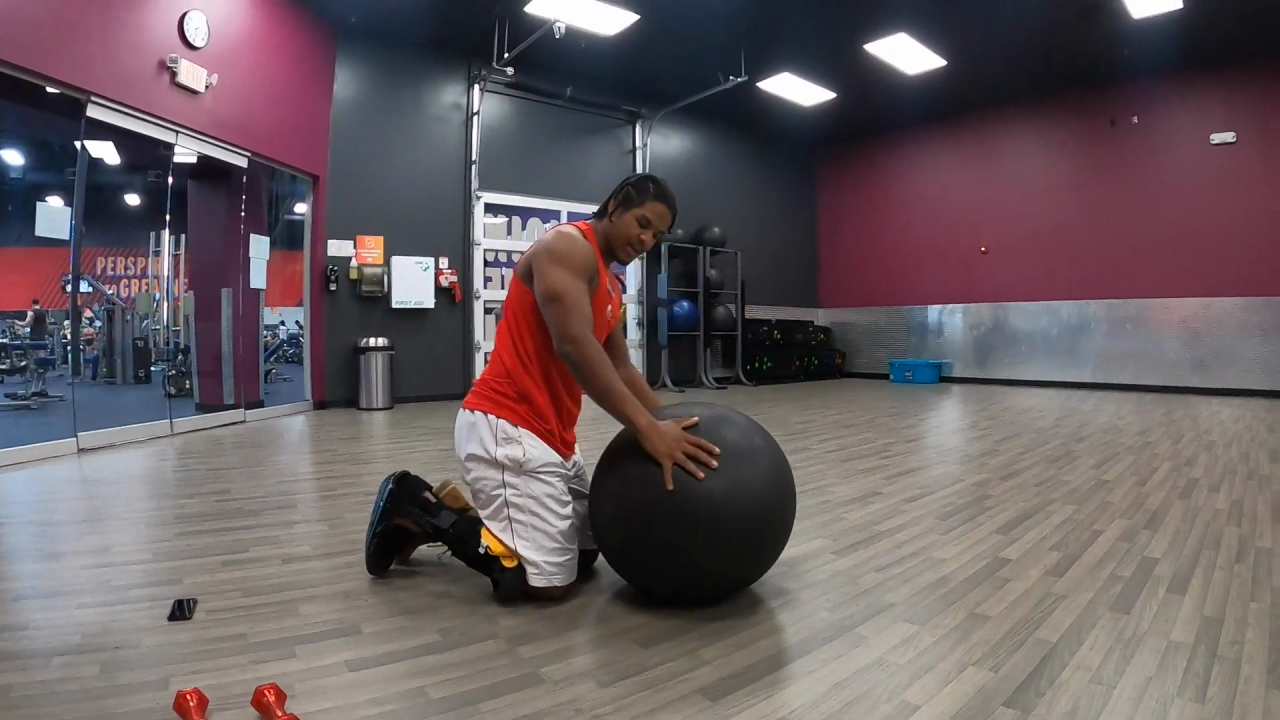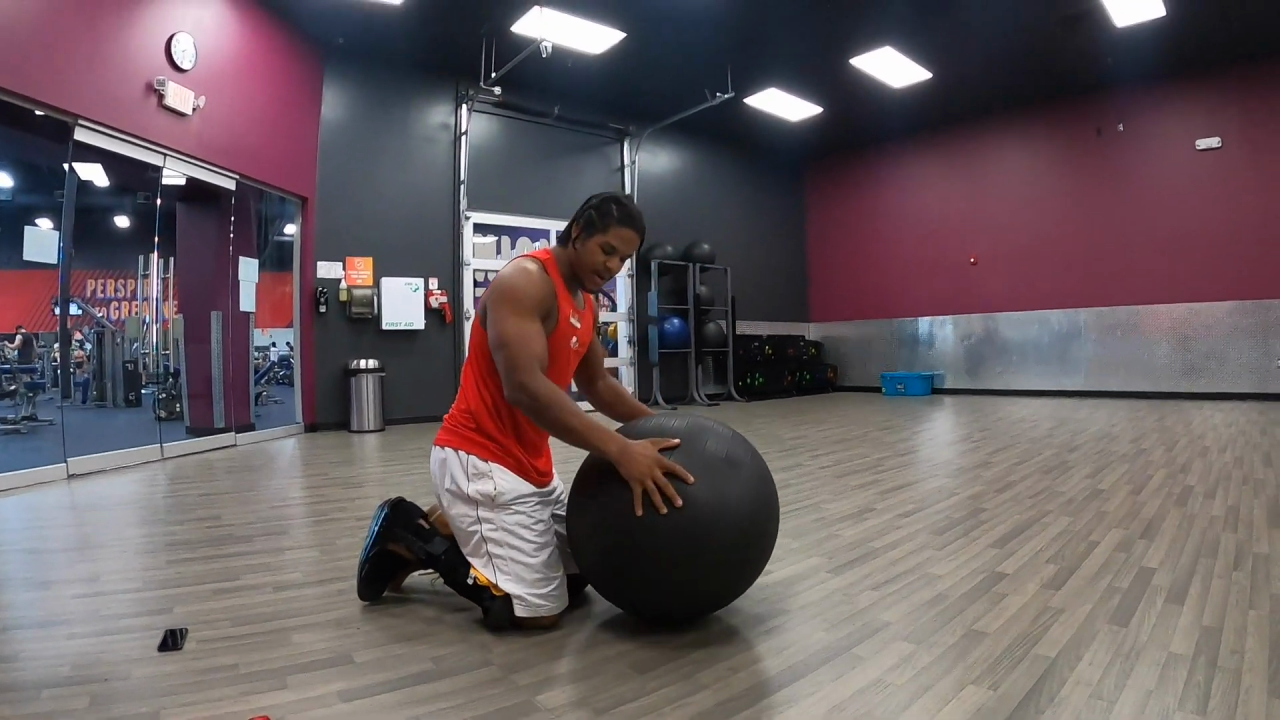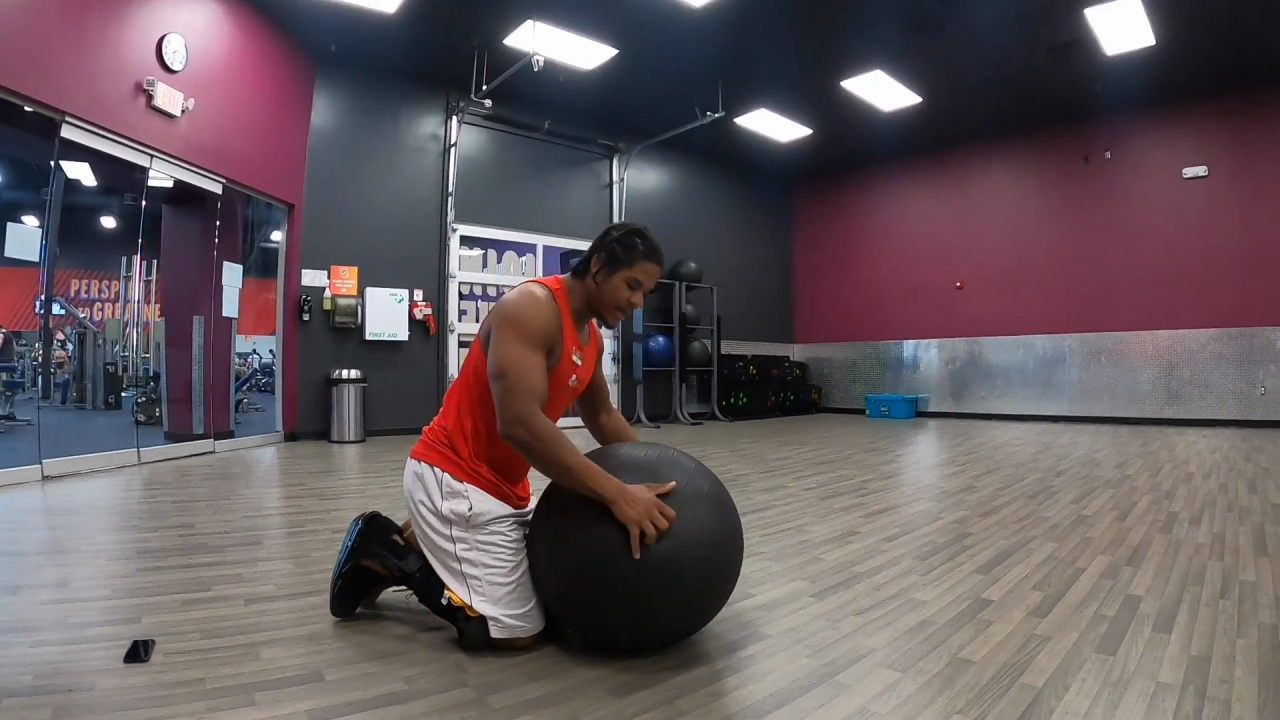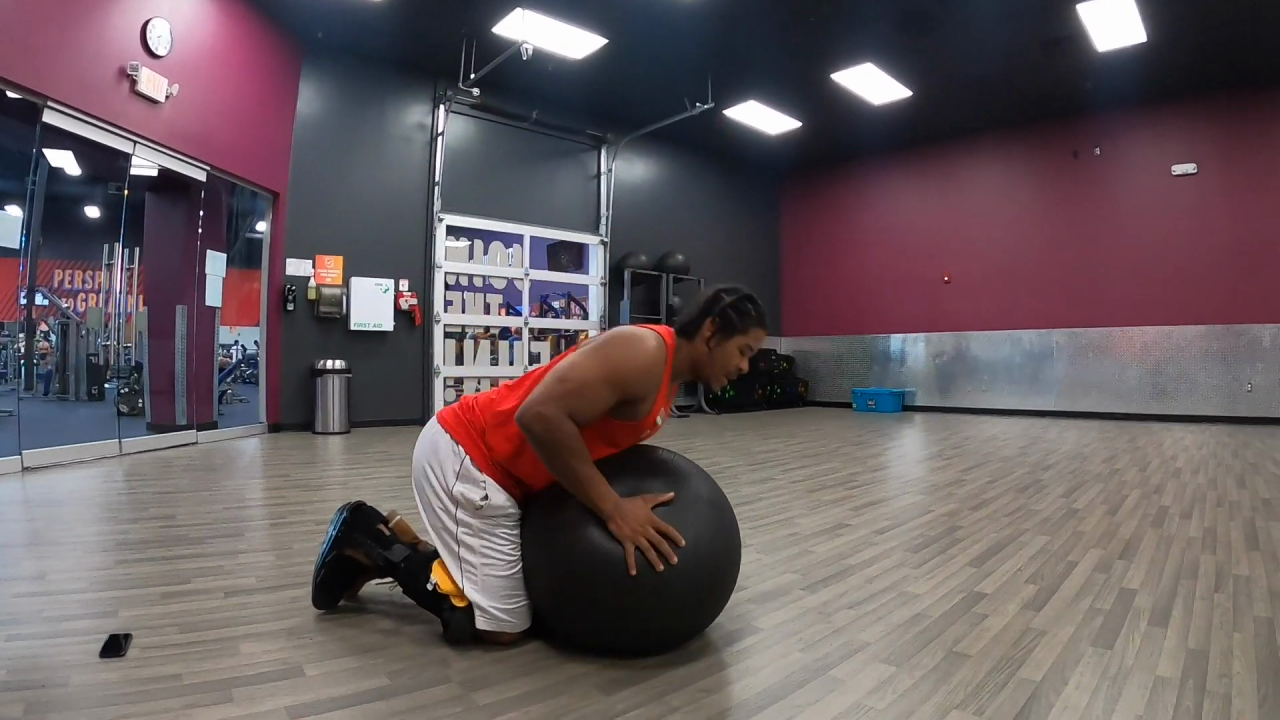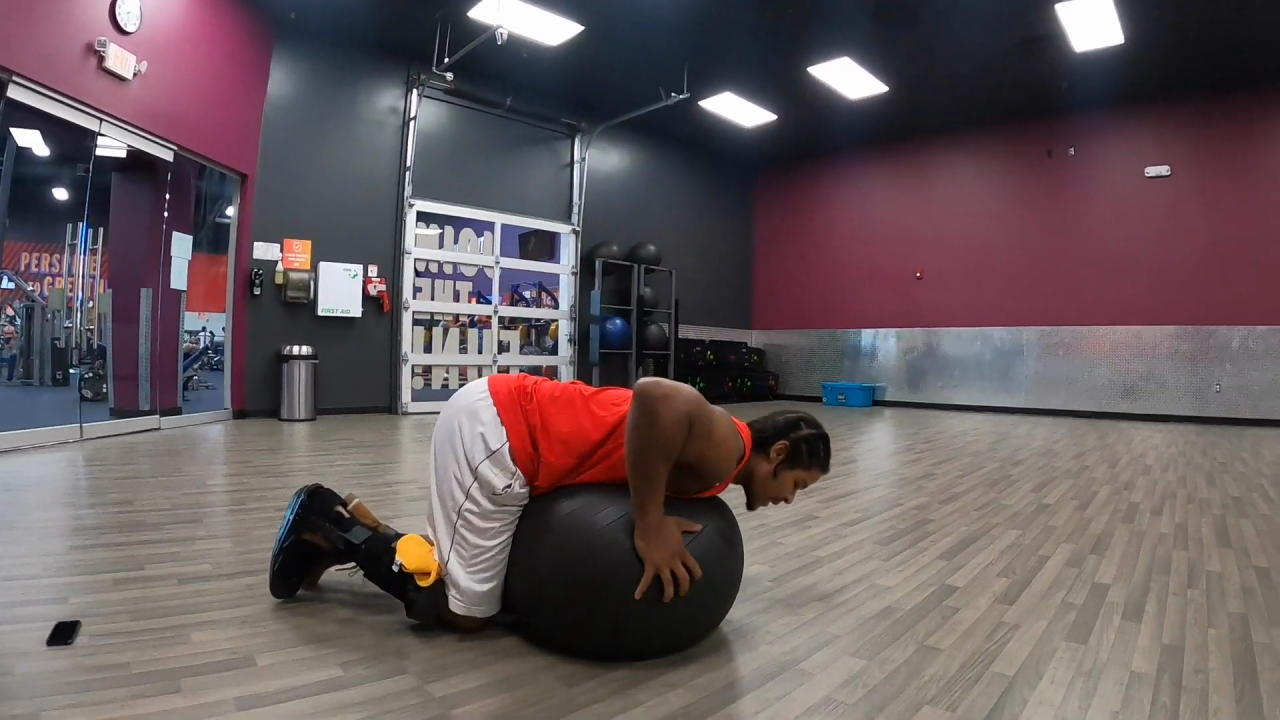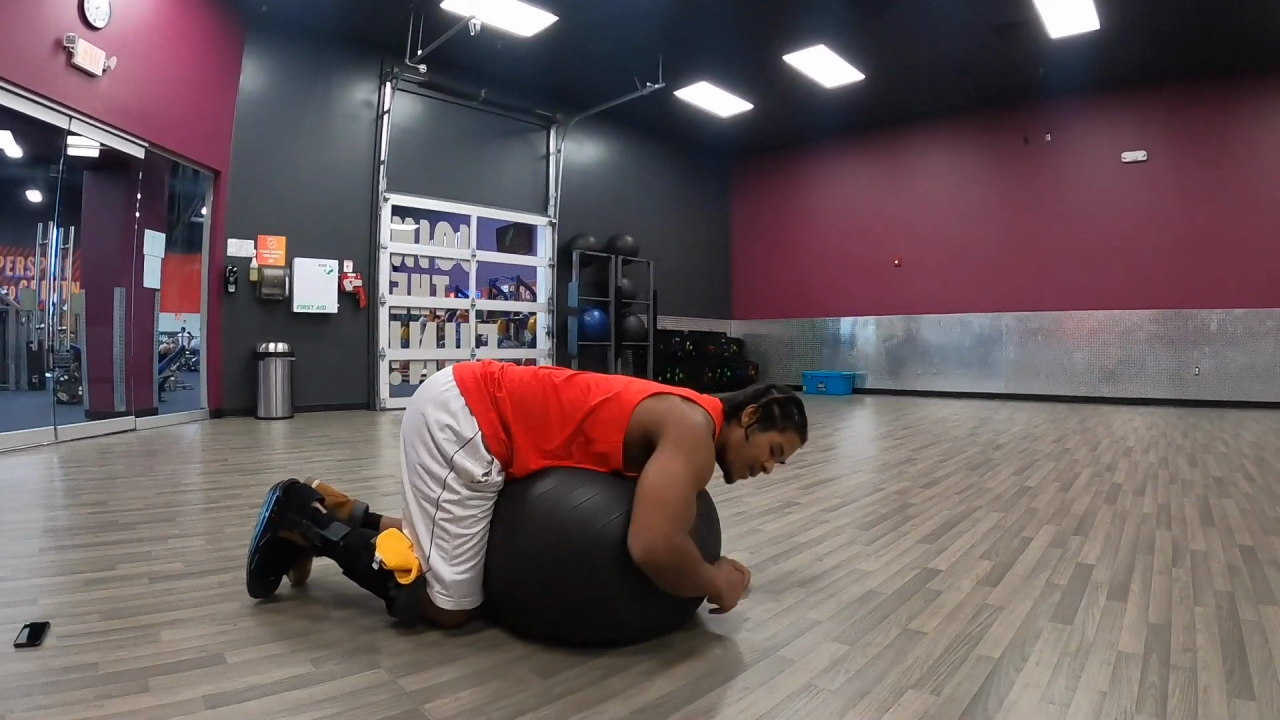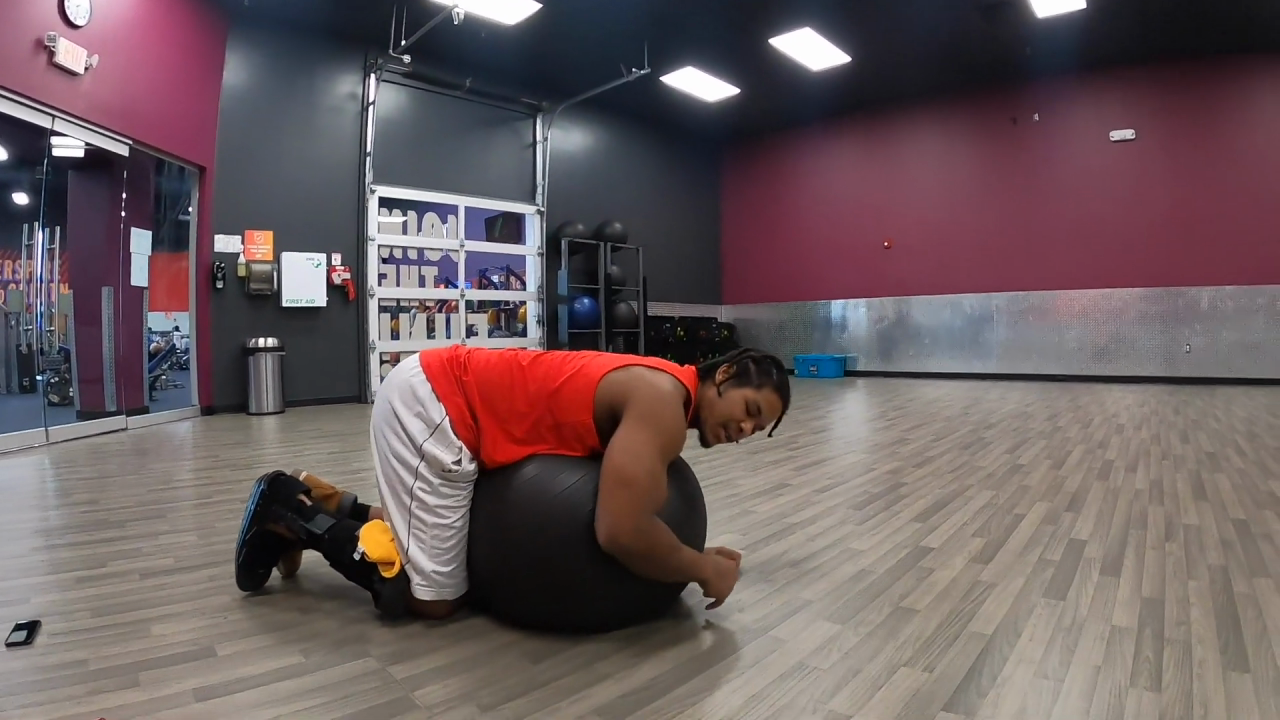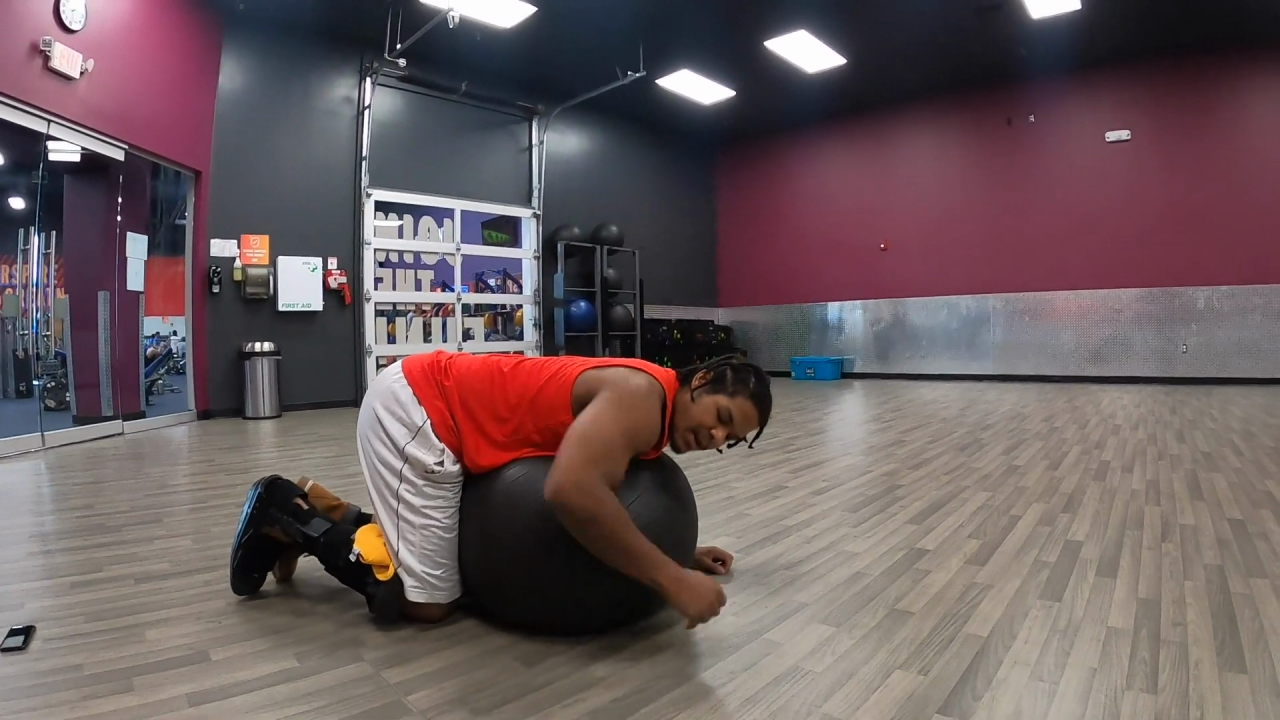
dt=0.4s
person 1, frame 1
left shoulder: (608, 281)
right shoulder: (567, 245)
left elbow: (621, 368)
right elbow: (574, 345)
left wrist: (667, 424)
right wrist: (647, 428)
left hip: (550, 432)
right hip: (507, 426)
left knee: (582, 555)
right knee: (548, 580)
left ankle: (456, 509)
right ankle: (422, 511)
person 1, frame 2
left shoulder: (584, 302)
right shoulder: (524, 280)
left elbow: (597, 383)
right elbow: (524, 387)
right wrist: (620, 451)
left hip: (529, 464)
right hip: (481, 460)
left knee: (574, 579)
right knee: (540, 609)
left ankle: (445, 531)
right ankle: (417, 538)
person 1, frame 3
left shoulder: (592, 335)
right shoulder: (533, 307)
left elbow: (602, 416)
right elbow: (519, 423)
right wrist: (616, 493)
left hip: (501, 484)
right hip: (455, 478)
right knee: (516, 630)
left ankle: (420, 546)
right ankle: (389, 554)
person 1, frame 4
left shoulder: (662, 370)
right shoulder: (643, 351)
left elbow: (603, 436)
right elbow: (540, 417)
left wrist: (648, 497)
right wrist: (614, 510)
left hip: (493, 466)
right hip: (464, 457)
right knee: (503, 625)
left ankle: (400, 541)
right ankle: (373, 546)
person 1, frame 5
left shoulder: (704, 448)
right shoulder: (724, 444)
right elbow: (657, 397)
right wrist: (650, 527)
left hip: (494, 415)
right hip: (493, 428)
right knee: (465, 609)
left ankle: (356, 526)
right ankle: (333, 528)
person 1, frame 6
left shoulder: (676, 421)
right shoulder: (693, 430)
right elbow: (652, 548)
left wrist: (709, 567)
right wrist: (717, 582)
left hip: (464, 405)
right hip: (461, 416)
left knee: (454, 556)
right knee: (446, 604)
left ankle: (337, 510)
right ankle: (307, 520)
person 1, frame 7
left shoulder: (656, 394)
right shoulder: (664, 401)
left elbow: (624, 505)
right elbow: (621, 532)
left wrist: (693, 552)
right wrist: (702, 570)
left hip: (439, 393)
right hip: (431, 402)
left knee: (451, 542)
right knee: (433, 596)
left ankle: (326, 503)
right ankle: (291, 513)
person 1, frame 8
left shoulder: (646, 411)
right shoulder: (640, 398)
left elbow: (614, 503)
right elbow: (570, 494)
left wrist: (679, 555)
right wrist: (672, 580)
left hip: (427, 402)
right hip: (413, 407)
left knee: (464, 559)
right knee: (427, 600)
left ankle: (325, 510)
right ankle: (287, 515)
